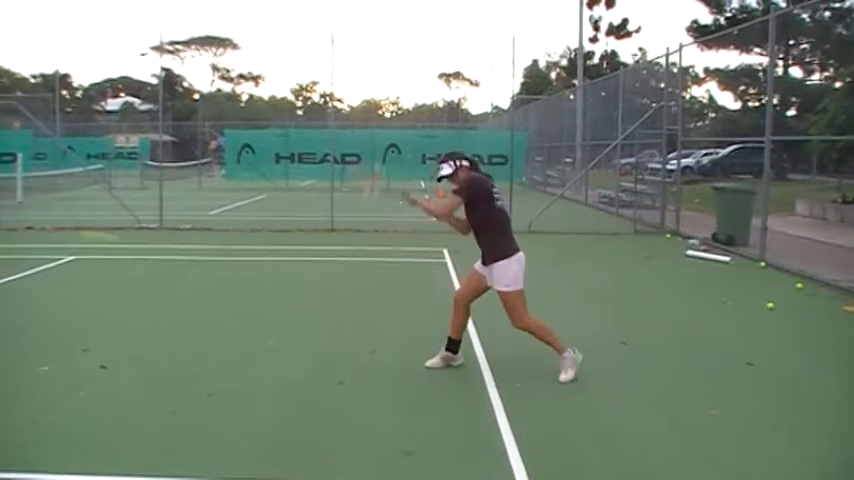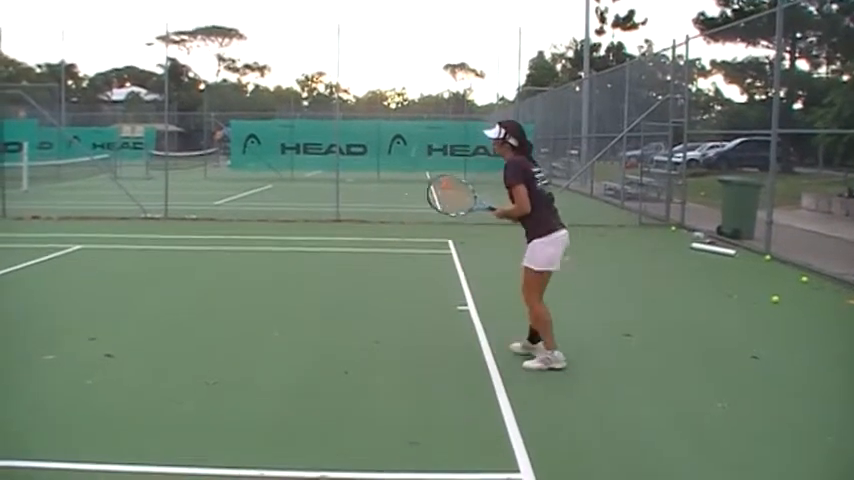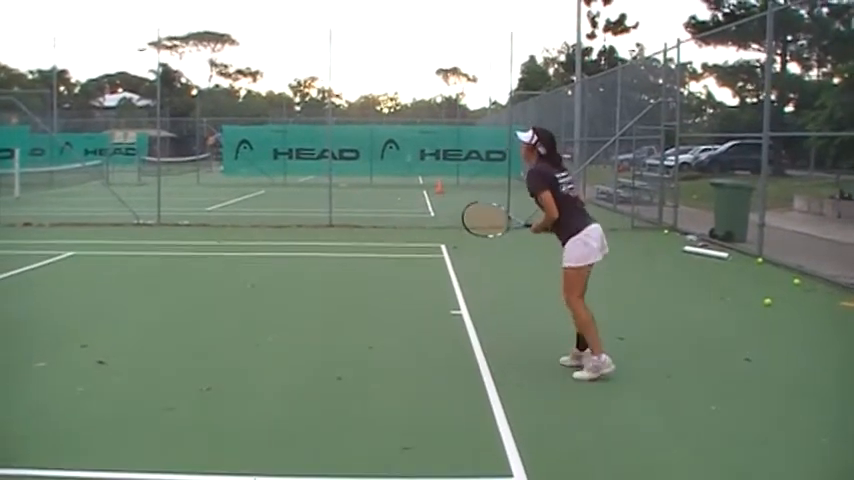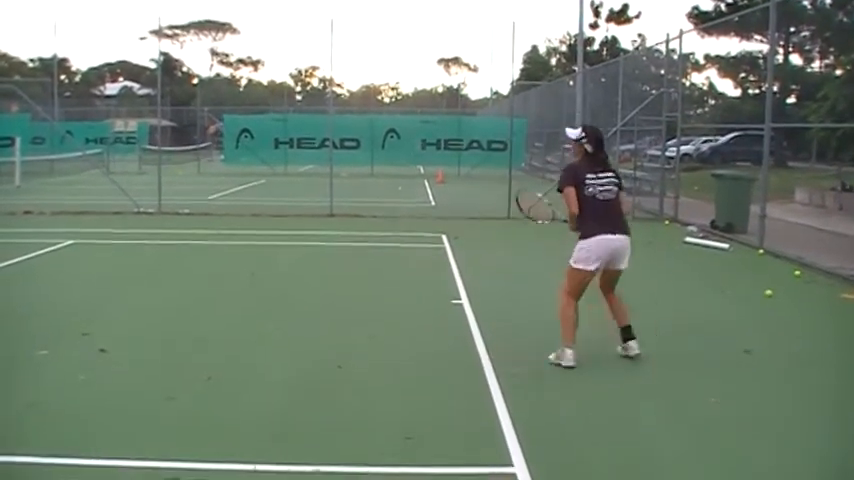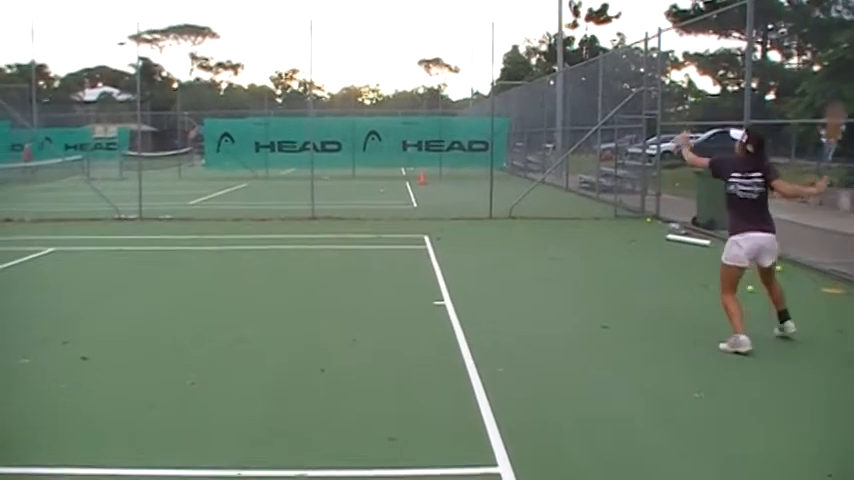
dt=1s
person 1, frame 1
left shoulder: (476, 183)
right shoulder: (465, 192)
left elbow: (442, 210)
right elbow: (465, 229)
left wrist: (419, 202)
right wrist: (448, 217)
left hip: (506, 261)
right hip: (489, 260)
left knee: (521, 320)
right knee: (460, 299)
left ankle: (567, 355)
right ankle: (451, 353)
person 1, frame 2
left shoulder: (513, 165)
right shoulder: (528, 163)
left elbow: (524, 208)
left wrist: (503, 212)
right wrist: (508, 212)
left hip: (545, 239)
right hip: (554, 234)
left knee: (533, 299)
right knee: (532, 296)
left ankle: (551, 354)
right ankle: (532, 343)
person 1, frame 3
left shoulder: (536, 173)
right shoulder: (557, 169)
left elbow: (553, 214)
left wrist: (539, 227)
right wrist: (549, 226)
left hip: (579, 238)
right hip: (590, 230)
left knee: (573, 299)
right knee: (575, 296)
left ankle: (599, 359)
right ankle: (582, 350)
person 1, frame 4
left shoulder: (572, 170)
right shoulder: (611, 171)
left elbow: (573, 211)
right elbow: (623, 208)
left wrist: (574, 225)
left hip: (594, 240)
right hip: (622, 238)
left knee: (569, 296)
right knee: (608, 290)
left ankle: (566, 352)
right ankle: (629, 342)
person 1, frame 5
left shoulder: (727, 163)
right shoulder: (765, 168)
left elbow: (693, 161)
right elbow: (785, 190)
left wrist: (684, 146)
right wrist: (814, 190)
left hip: (741, 238)
right hip: (767, 236)
left knee: (727, 292)
right knee: (769, 281)
left ankle: (740, 338)
right ankle: (786, 322)
